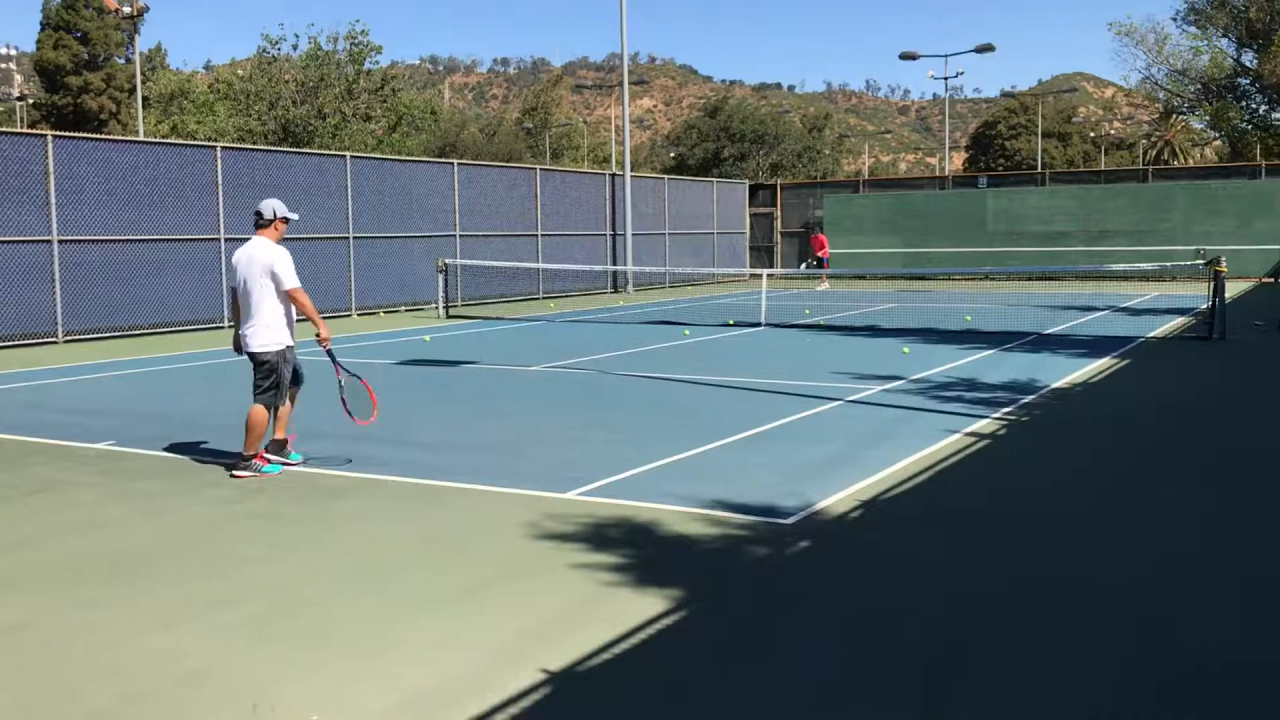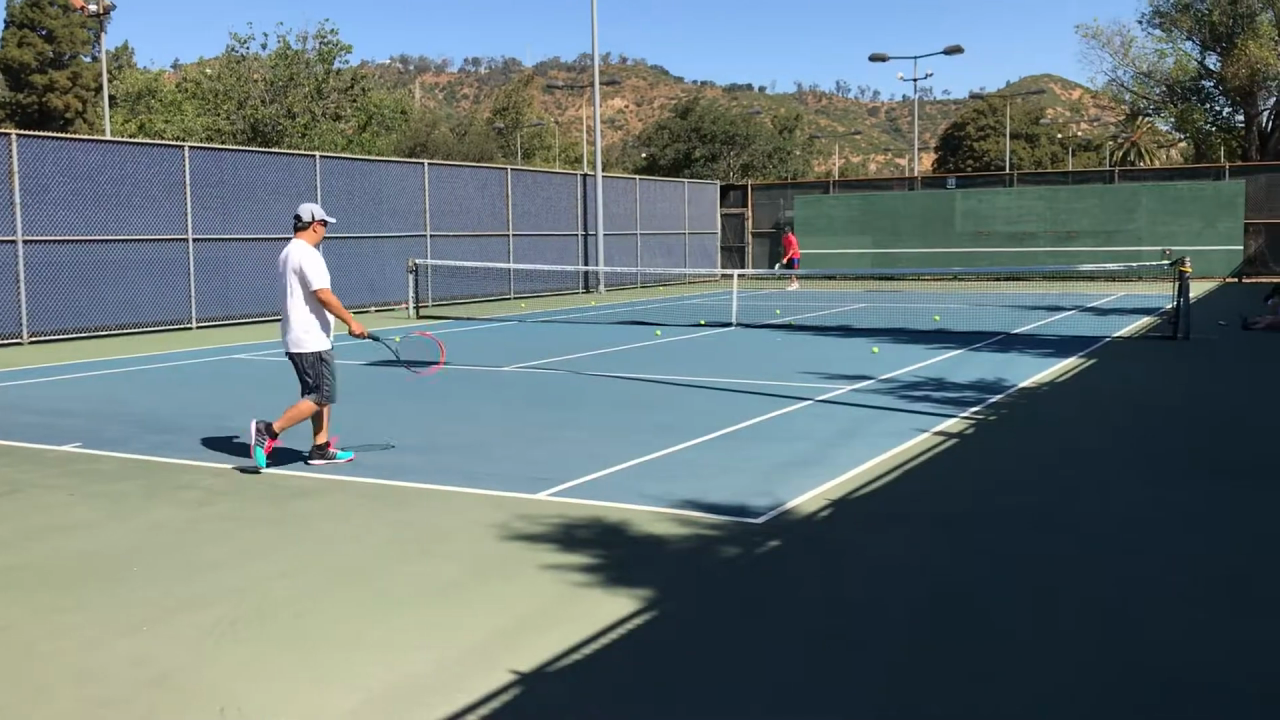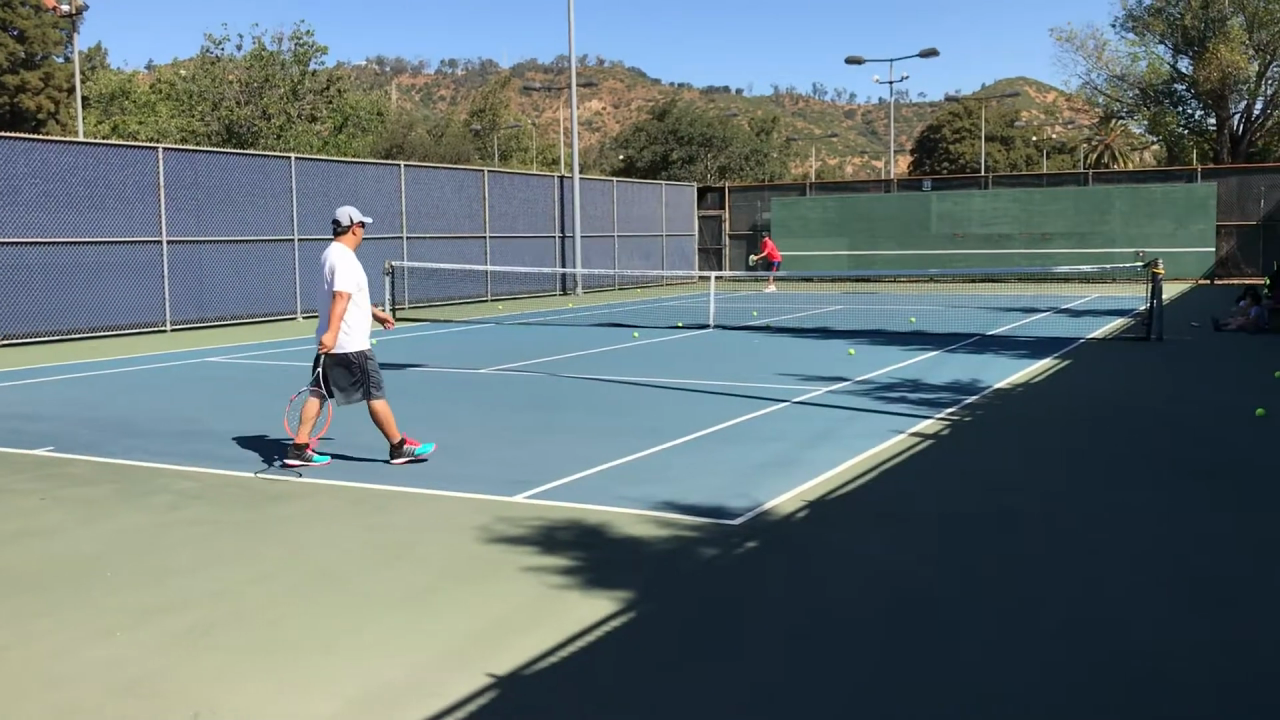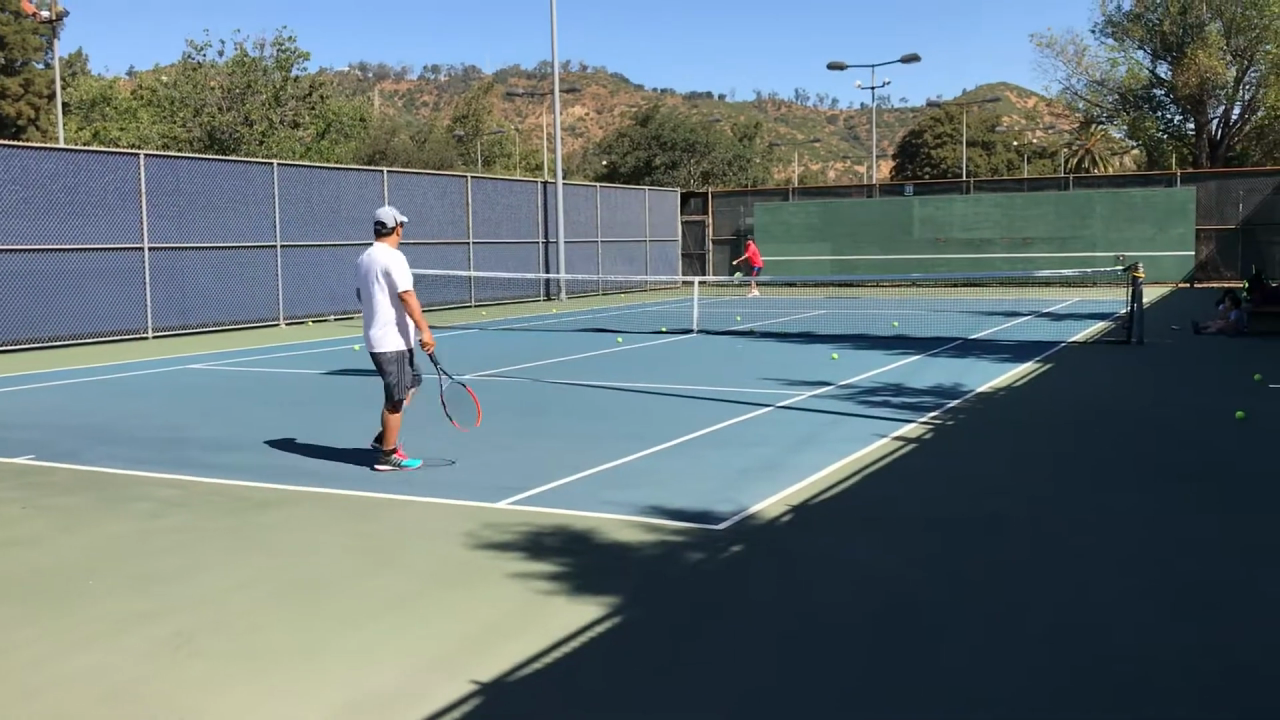
dt=0.4s
person 1, frame 1
left shoulder: (241, 253)
right shoulder: (276, 254)
left elbow: (235, 296)
right elbow: (296, 294)
left wrist: (238, 330)
right wrist: (320, 325)
left hip: (255, 338)
right hip: (273, 341)
left knee: (290, 388)
right knee: (266, 399)
left ankle: (278, 445)
right ankle: (247, 460)
person 1, frame 2
left shoulder: (287, 253)
right shoulder: (307, 254)
right elbow: (323, 295)
right wrist: (351, 322)
left hip: (300, 339)
right hip: (311, 342)
left knee: (320, 395)
right knee: (320, 398)
left ankle: (321, 448)
right ankle: (268, 431)
person 1, frame 3
left shoulder: (331, 254)
right shoulder: (344, 258)
right elbow: (341, 298)
left wrist: (376, 312)
right wrist: (331, 333)
left hip: (334, 342)
right hip: (350, 344)
left knee: (319, 393)
right knee: (374, 394)
left ankle: (299, 448)
right ankle: (400, 447)
person 1, frame 4
left shoulder: (365, 257)
right shoulder: (393, 257)
left elbow: (361, 295)
right elbow: (408, 297)
right wrist: (425, 330)
left hip: (377, 338)
right hip: (394, 341)
left knee: (407, 387)
right knee: (396, 397)
left ankle: (385, 438)
right ankle: (388, 454)
